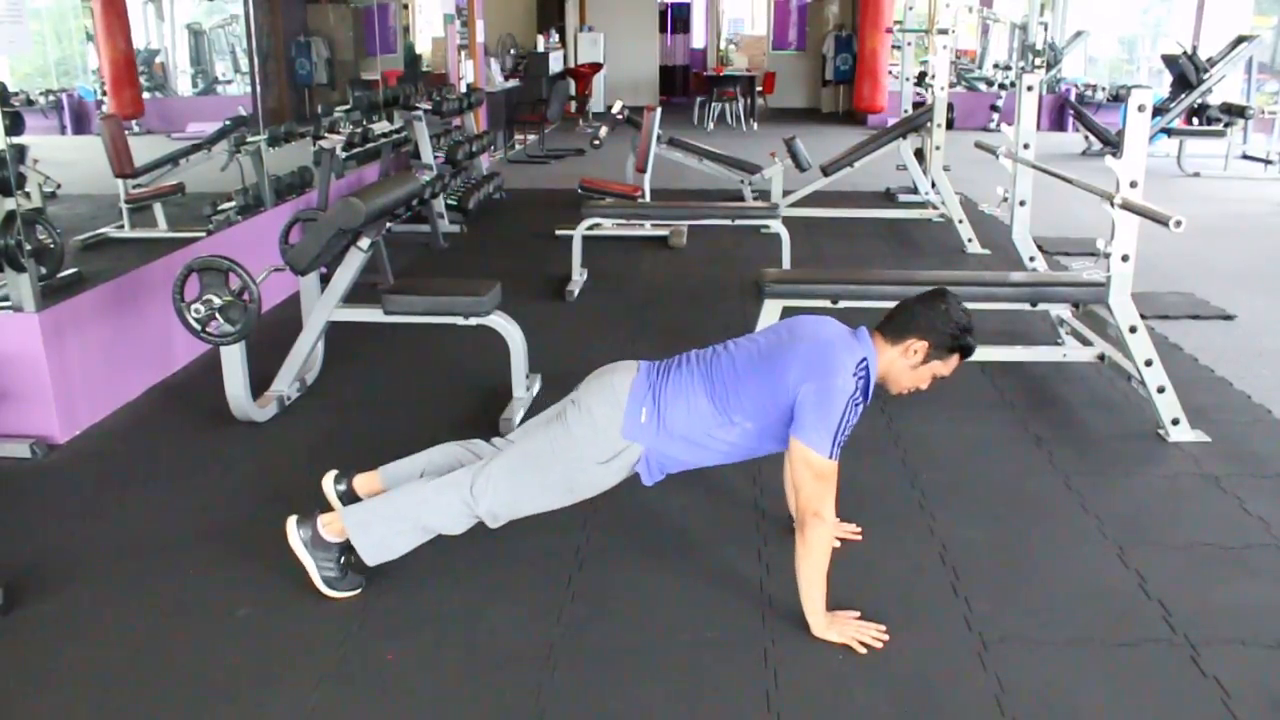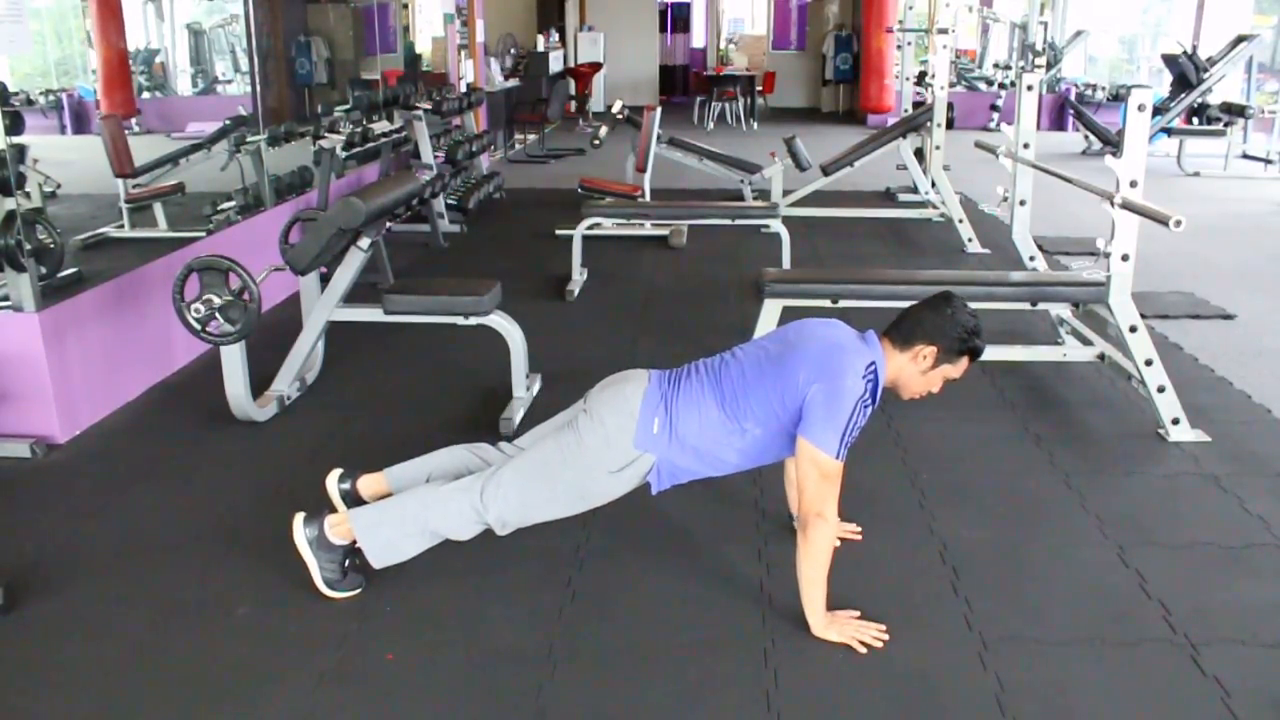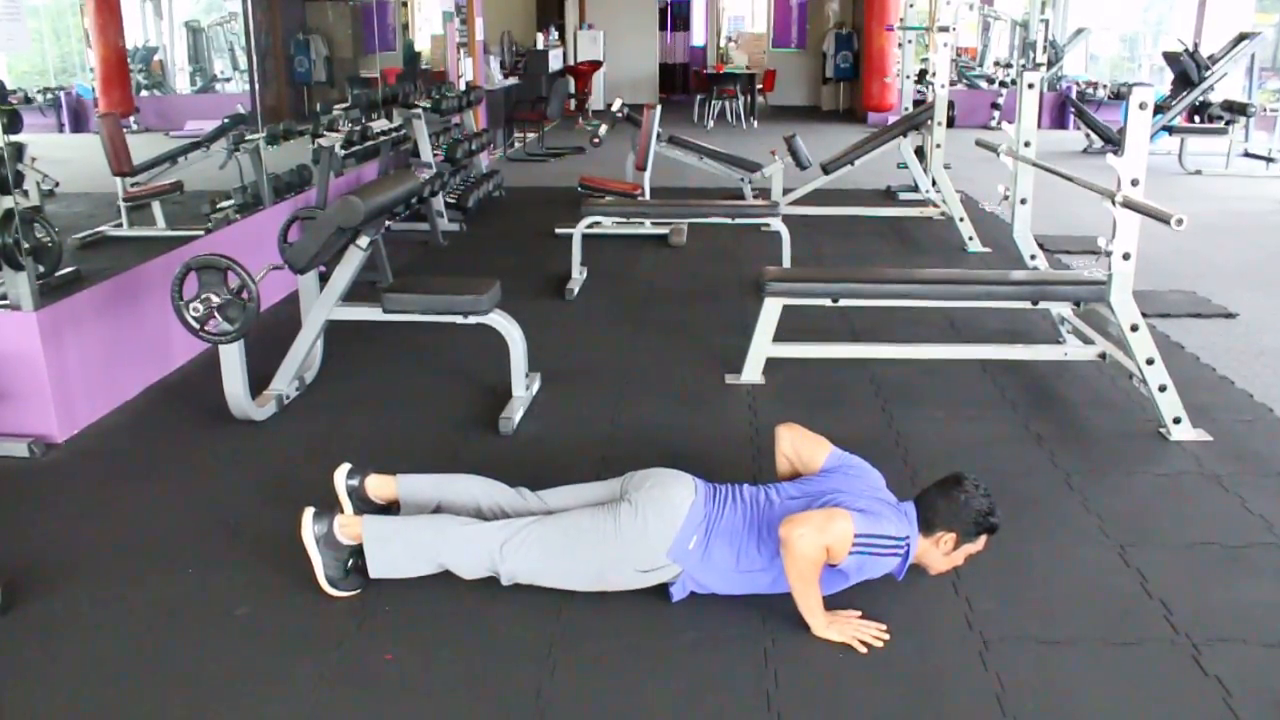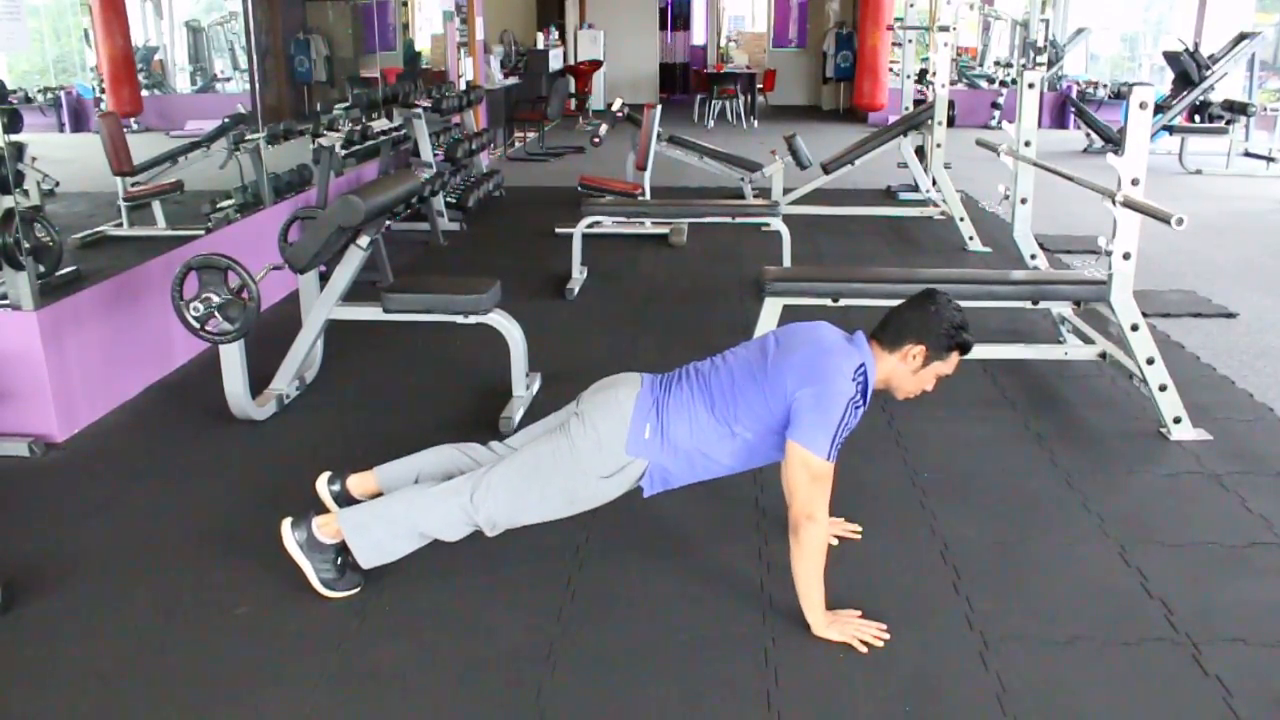
dt=1s
person 1, frame 1
left shoulder: (833, 337)
right shoulder: (840, 380)
left elbow: (794, 446)
right elbow: (817, 512)
left wrist: (807, 517)
right wrist: (819, 619)
left hip: (627, 393)
right hip: (627, 429)
left knee: (496, 456)
right knee: (486, 492)
left ankle: (359, 485)
right ankle: (327, 531)
person 1, frame 2
left shoulder: (838, 339)
right shoulder: (850, 382)
right elbow: (820, 515)
left wrist: (806, 517)
right wrist: (819, 619)
left hip: (634, 401)
right hip: (637, 439)
left knee: (498, 463)
right knee: (492, 501)
left ankle: (363, 487)
right ankle: (334, 533)
person 1, frame 3
left shoulder: (867, 484)
right shoulder: (888, 535)
left elbow: (789, 434)
right elbow: (800, 534)
right wrist: (818, 619)
left hip: (670, 498)
right hip: (668, 540)
left knee: (520, 509)
right knee: (501, 550)
left ankle: (375, 488)
right ankle: (345, 532)
person 1, frame 4
left shoulder: (832, 342)
right shoulder: (837, 385)
left elbow: (794, 462)
right elbow: (806, 516)
left wrist: (812, 516)
right wrist: (819, 618)
left hip: (629, 406)
right hip: (629, 444)
left knee: (491, 462)
right knee: (482, 503)
left ankle: (354, 486)
right ankle: (323, 533)
